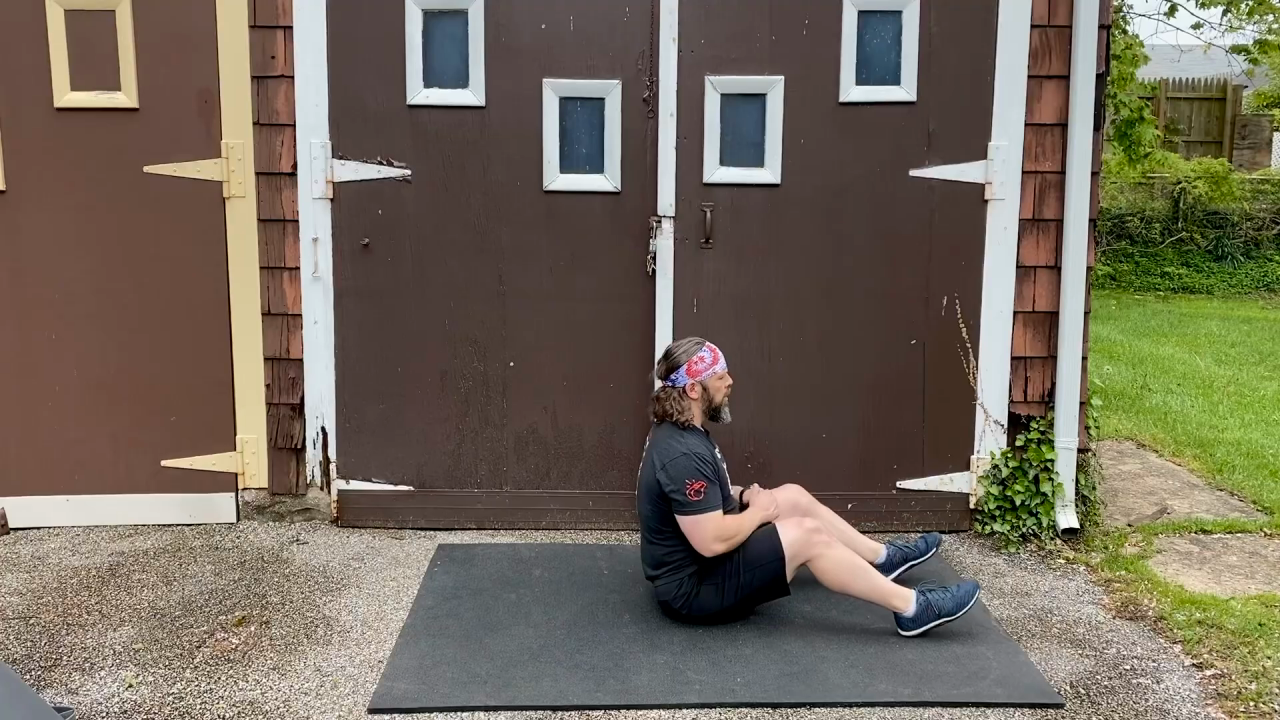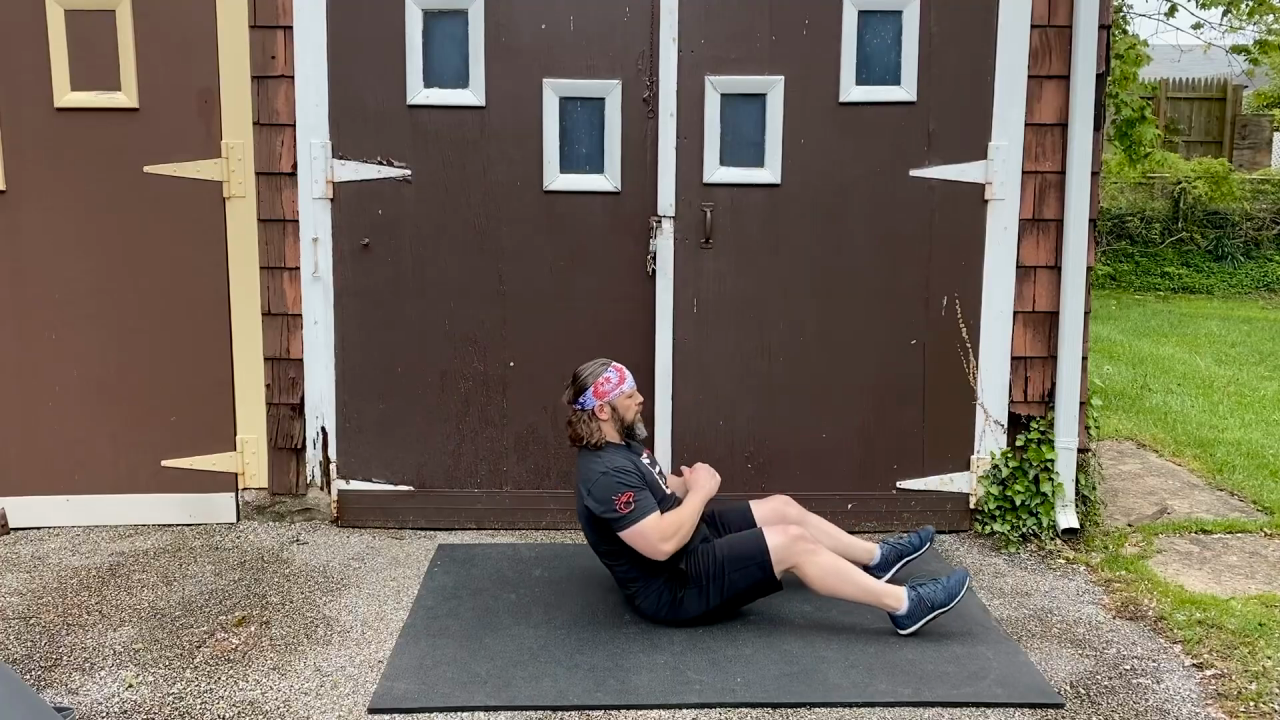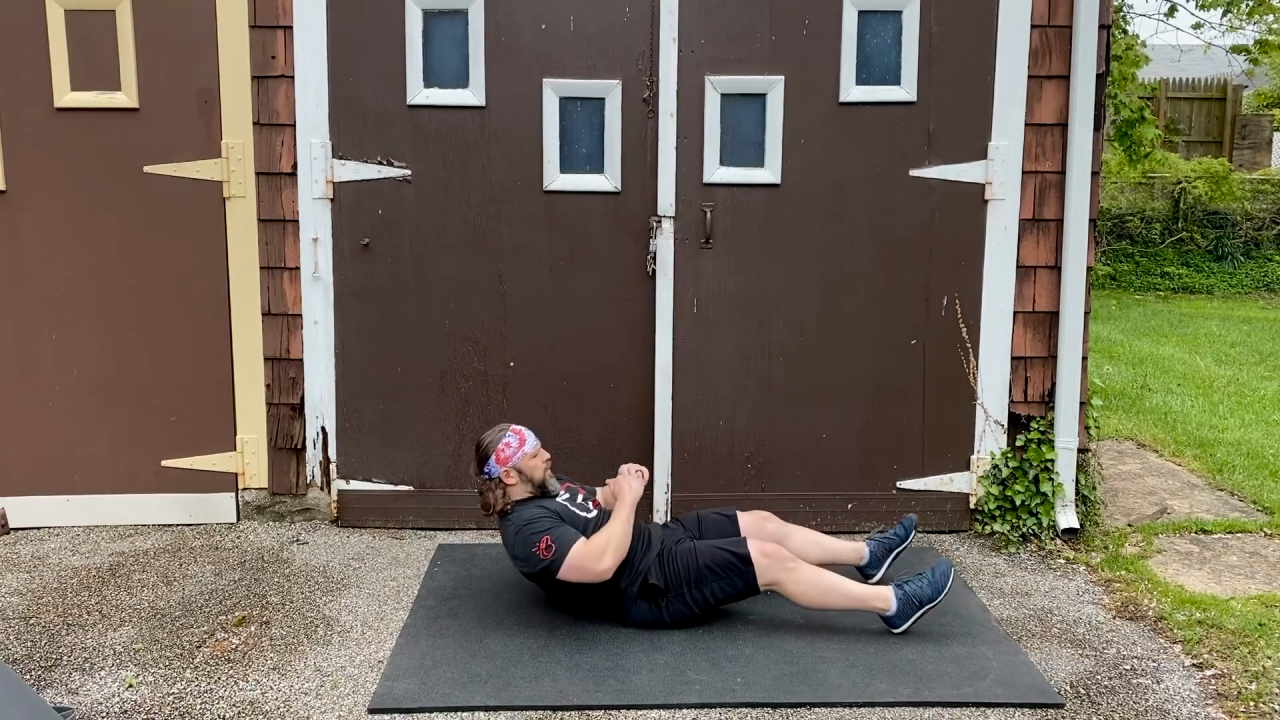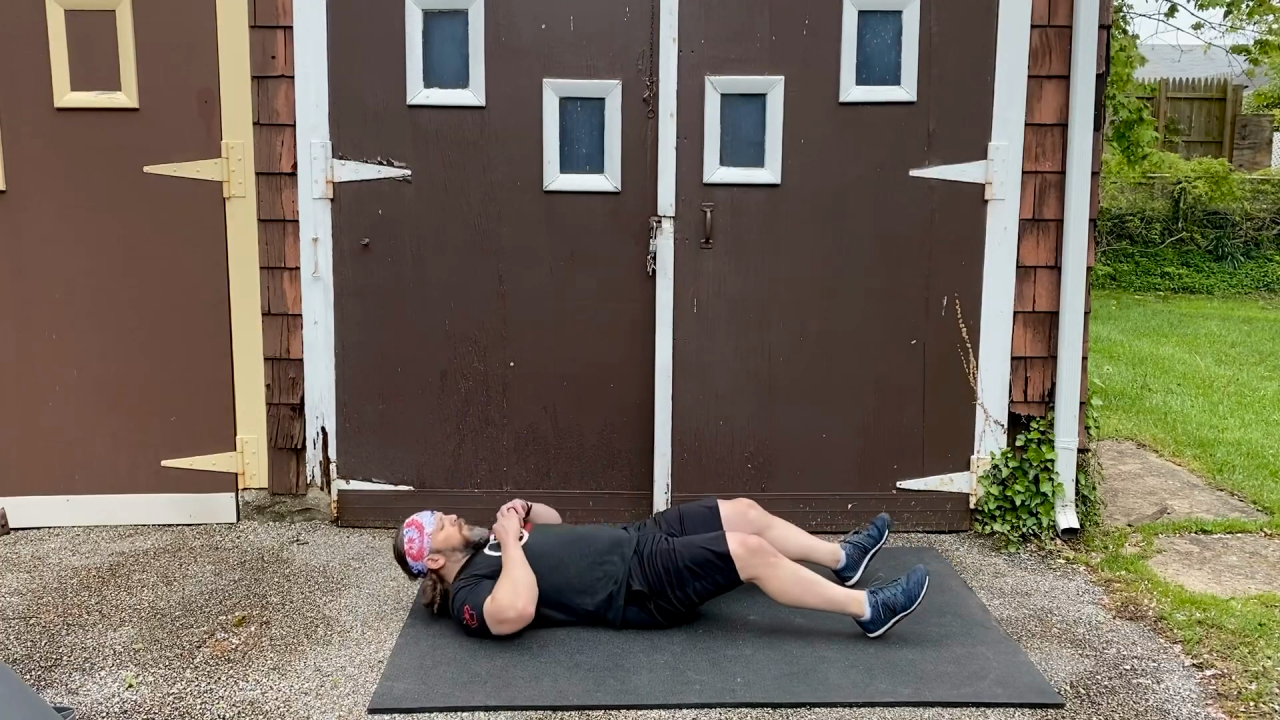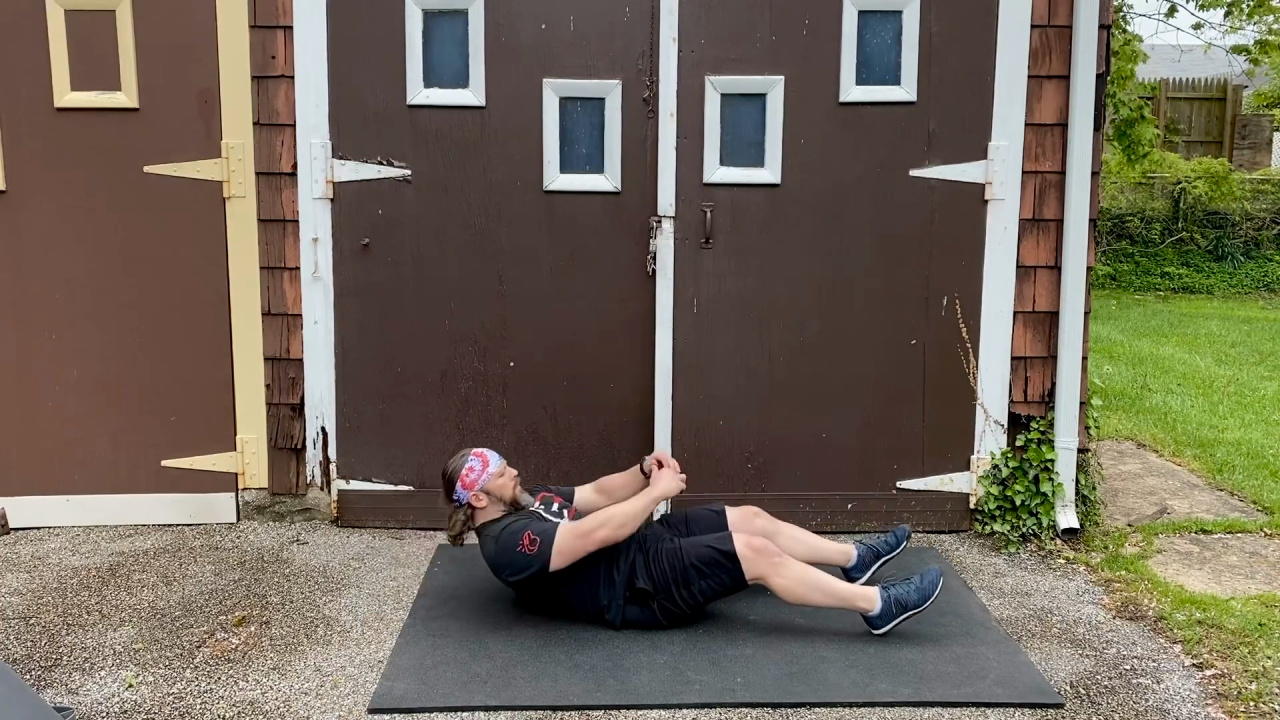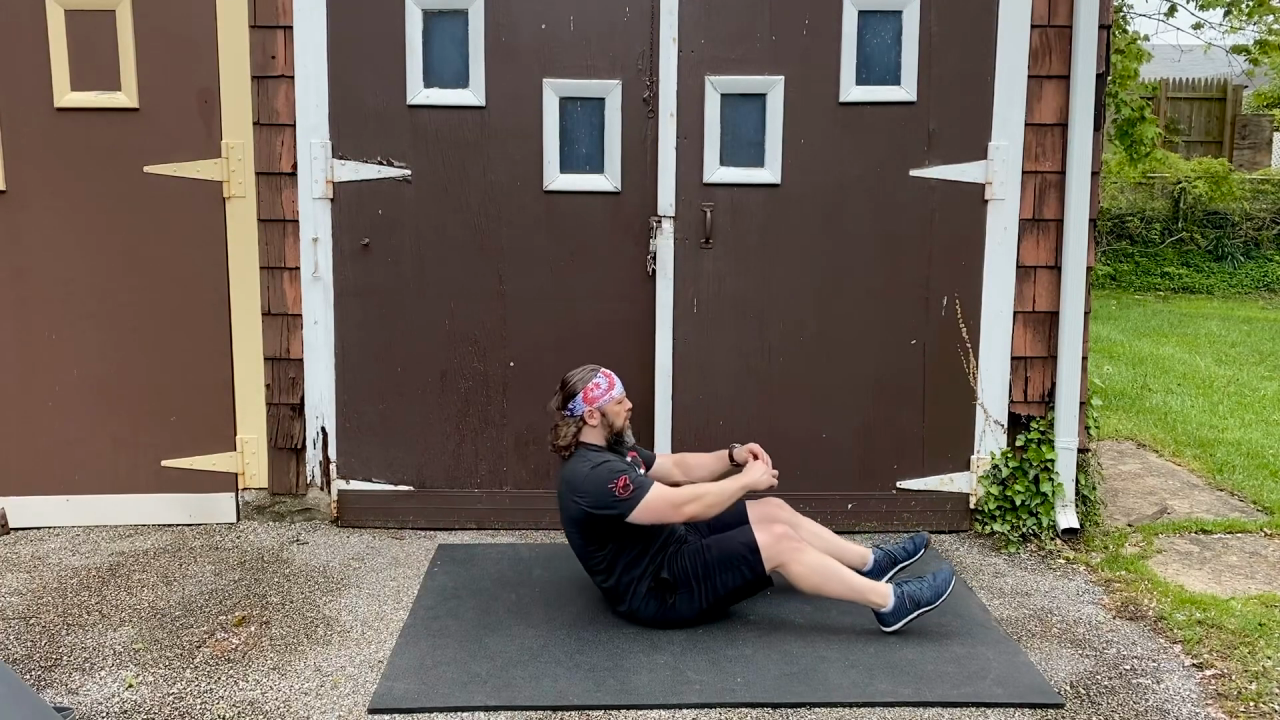
dt=0.5s
person 1, frame 1
left shoulder: (679, 431)
right shoulder: (683, 454)
right elbow: (712, 543)
left wrist: (740, 497)
right wrist: (758, 513)
left hip: (698, 564)
right hip: (694, 587)
left knee: (793, 496)
right knee: (809, 533)
left ankle: (883, 557)
right ankle: (911, 608)
person 1, frame 2
left shoulder: (619, 446)
right shoulder: (606, 474)
right elbow: (662, 543)
left wrist: (688, 482)
right wrist: (701, 491)
left hip: (692, 545)
right hip: (673, 588)
left knee: (783, 508)
right knee: (793, 541)
left ankle: (877, 558)
right ankle: (903, 605)
person 1, frame 3
left shoulder: (545, 490)
right shoulder: (526, 527)
left elbow: (603, 505)
right elbow: (599, 563)
left wrist: (624, 486)
right wrist: (629, 501)
left hip: (659, 545)
right hip: (649, 590)
left knee: (763, 524)
right knee: (771, 560)
left ankle: (866, 556)
right ankle: (892, 604)
person 1, frame 4
left shoulder: (486, 549)
right shoulder: (469, 593)
left elbow: (555, 529)
right elbow: (517, 610)
left wrist: (528, 511)
right wrist: (509, 543)
left hip: (635, 541)
right hip: (637, 587)
left knee: (745, 511)
right knee: (752, 551)
left ankle: (842, 558)
right ankle: (866, 609)
person 1, frame 5
left shoulder: (522, 506)
right shoulder: (508, 544)
left elbow: (602, 499)
right elbow: (599, 533)
left wrist: (643, 471)
right wrist: (656, 492)
left hip: (648, 544)
right hip: (642, 590)
left knee: (752, 518)
right knee: (759, 553)
left ankle: (854, 558)
right ankle: (876, 605)
person 1, frame 6
left shoulder: (608, 450)
right shoulder: (592, 475)
left elbow: (677, 469)
right elbow: (683, 506)
left wrist: (733, 456)
right wrist: (745, 481)
left hip: (668, 549)
right hip: (656, 592)
left knee: (771, 511)
right knee: (778, 540)
left ankle: (872, 562)
right ankle: (890, 603)
